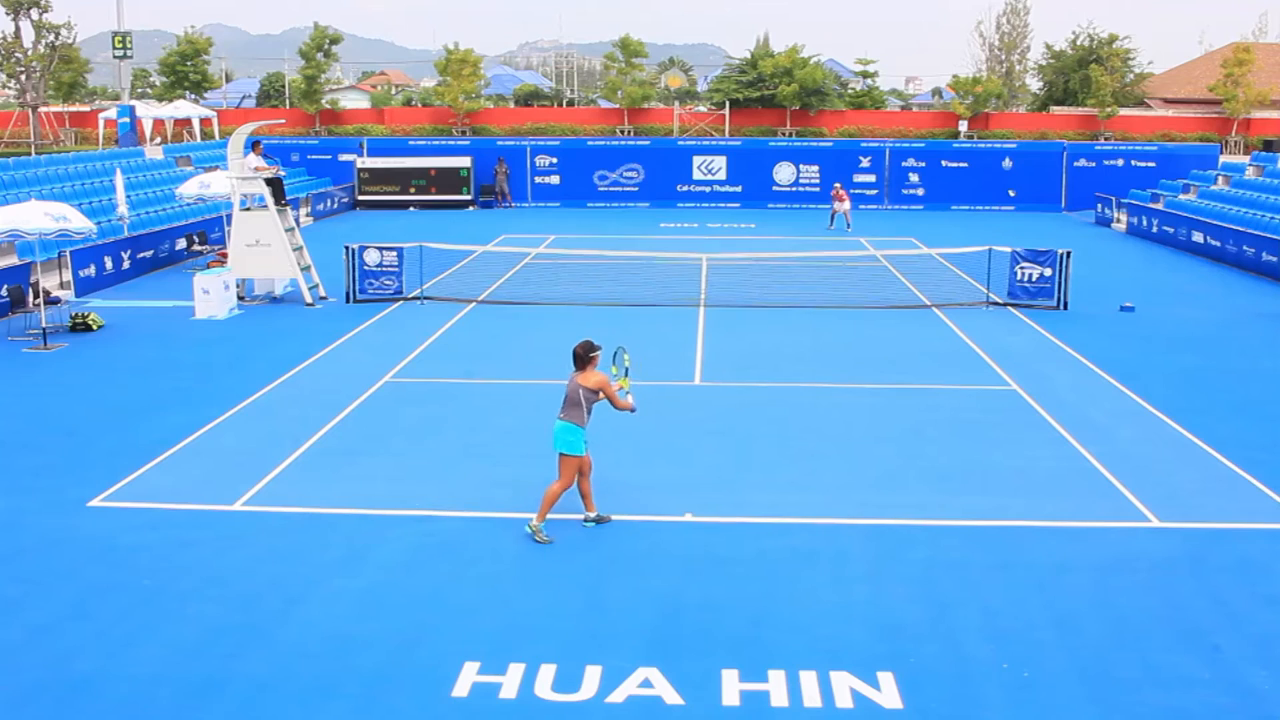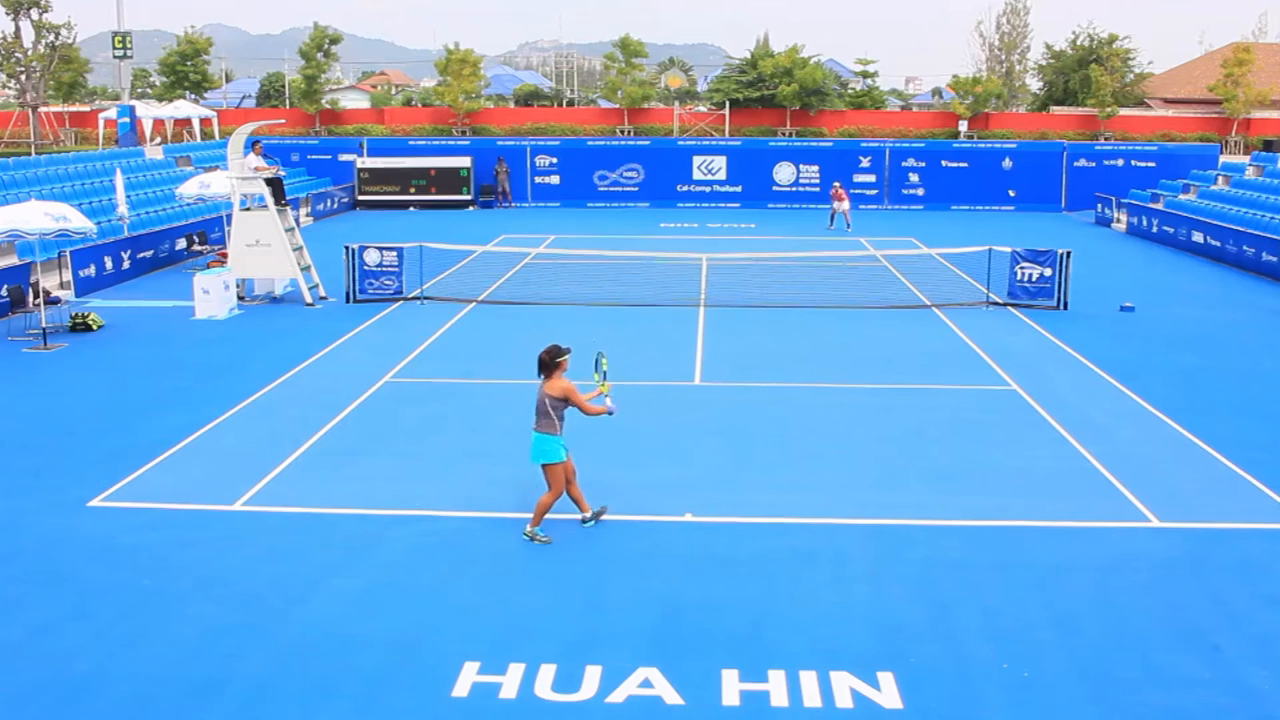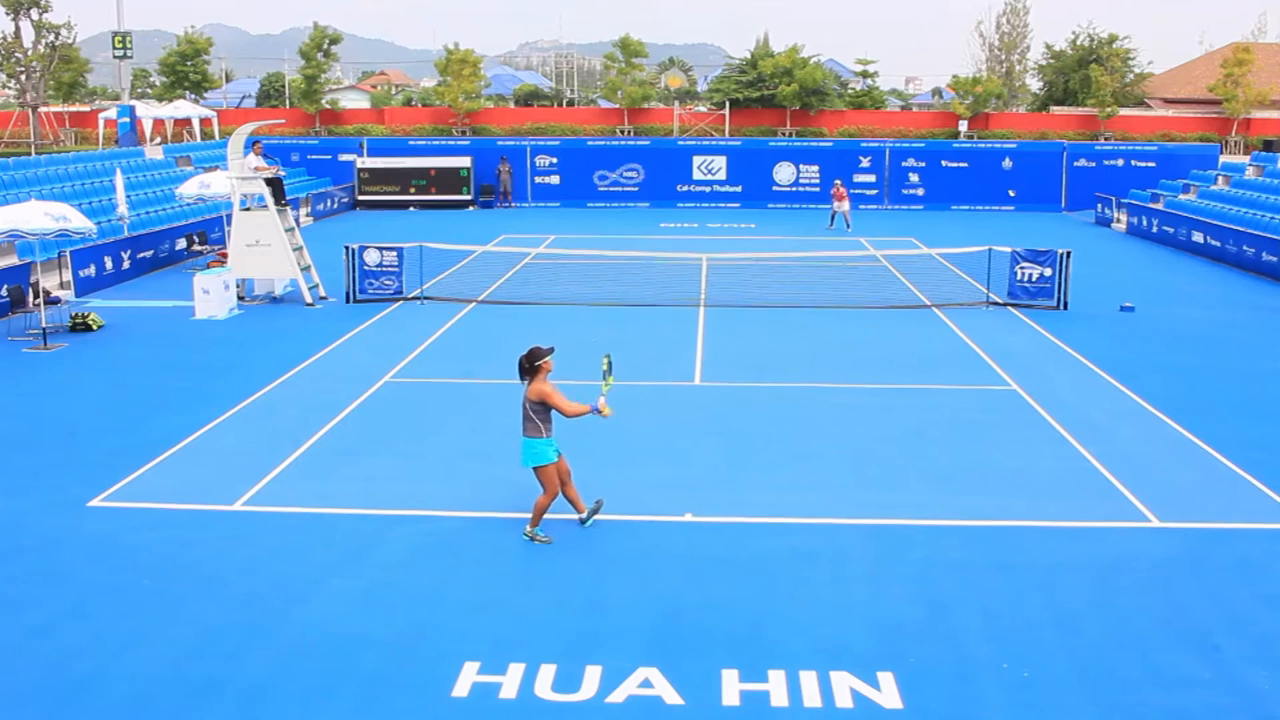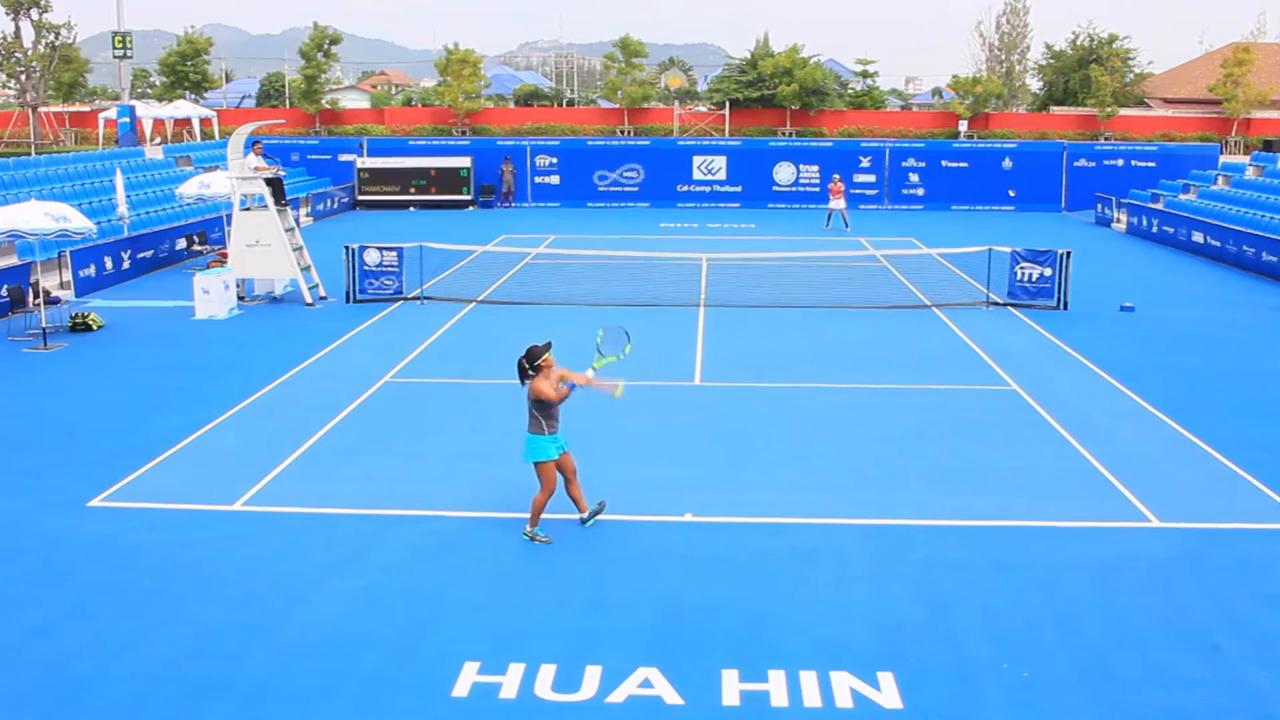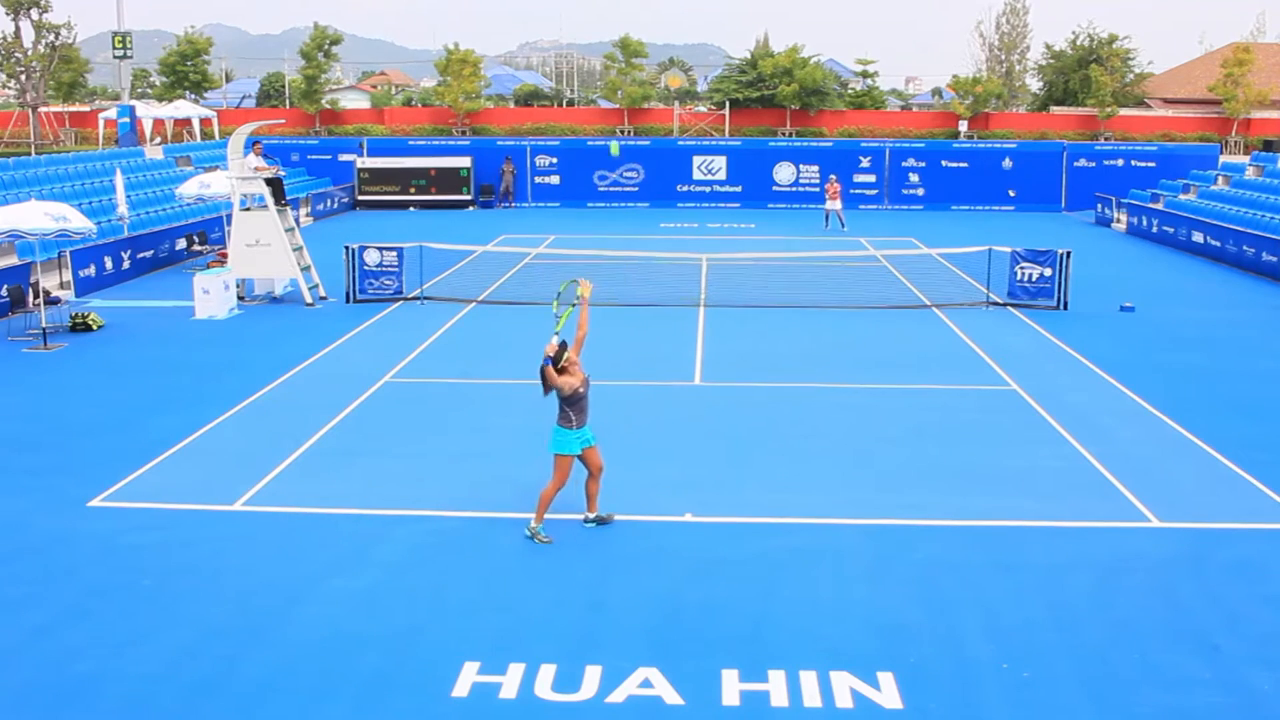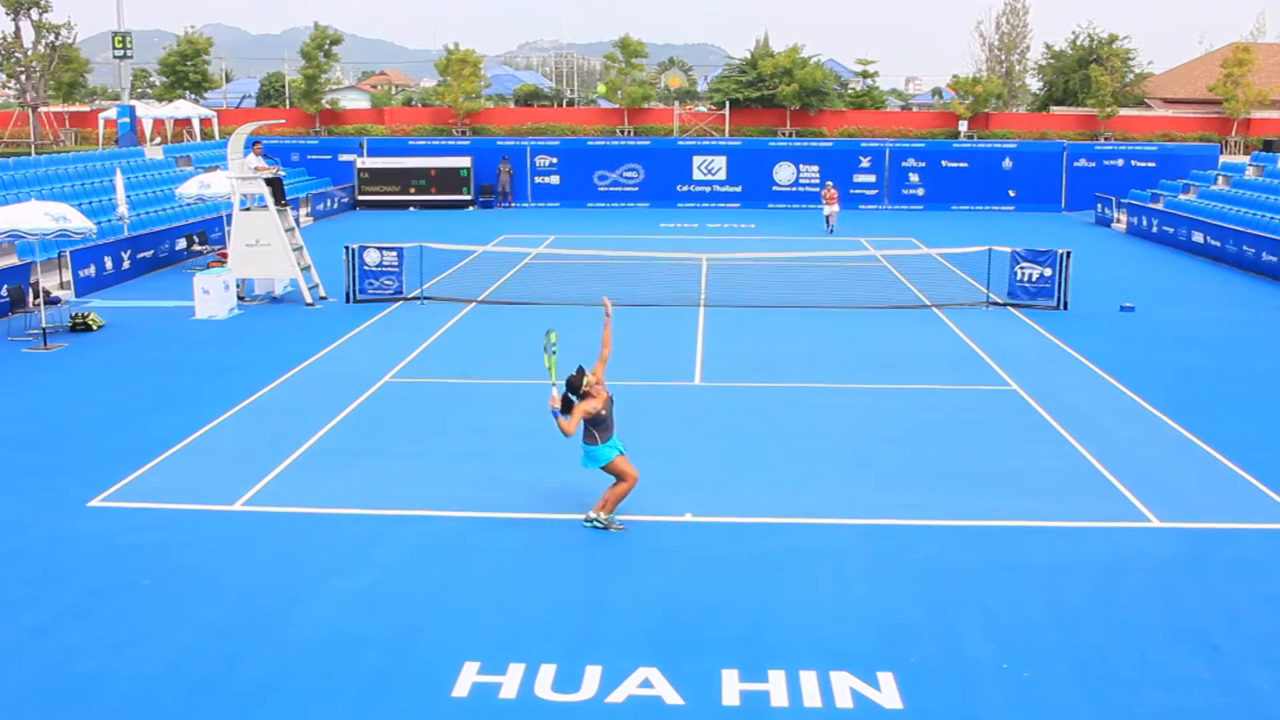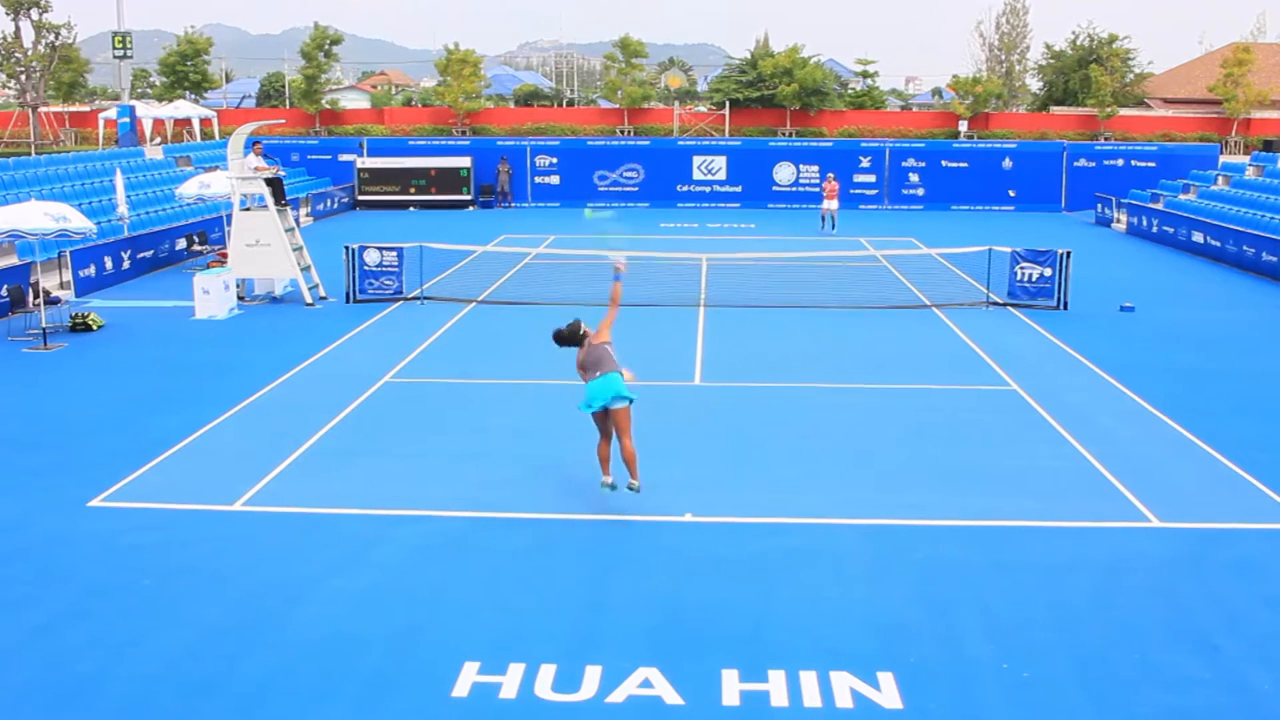
dt=0.4s
person 1, frame 1
left shoulder: (577, 375)
right shoulder: (599, 377)
right elbow: (617, 404)
left wrist: (613, 388)
right wrist: (631, 406)
left hip: (569, 429)
right hip: (571, 431)
left knee: (585, 471)
right knee: (565, 482)
left ankle: (591, 514)
right ankle: (536, 523)
person 1, frame 2
left shoulder: (550, 381)
right shoulder: (563, 384)
left elbow: (572, 401)
right elbow: (587, 410)
left wrist: (596, 393)
right wrist: (608, 408)
left hip: (551, 439)
right hip: (548, 441)
left knee: (570, 477)
right knee: (556, 490)
left ankle: (587, 514)
right ankle: (531, 529)
person 1, frame 3
left shoulder: (542, 383)
right shoulder: (541, 388)
left elbow: (565, 404)
right elbow: (567, 412)
left wrist: (595, 407)
right wrist: (595, 407)
left hip: (546, 442)
right hip: (537, 445)
left knee: (565, 478)
right knee: (552, 491)
left ankle: (584, 514)
right ankle: (531, 529)
person 1, frame 4
left shoulder: (555, 374)
right shoulder: (538, 386)
left elbow: (580, 379)
right elbow: (557, 398)
right wrist: (573, 384)
left hip: (554, 437)
right hip: (540, 441)
left knee: (571, 474)
right knee: (548, 488)
left ankle: (585, 513)
right ankle: (531, 529)
person 1, frame 5
left shoulder: (575, 366)
right shoulder: (565, 383)
left elbow: (582, 332)
right elbow: (551, 381)
left wrist: (584, 301)
right wrist: (548, 360)
left hip: (581, 431)
right hip: (567, 435)
left knee: (596, 469)
right knee: (559, 482)
left ankle: (591, 515)
right ankle: (534, 526)
person 1, frame 6
left shoulder: (598, 382)
right shoulder: (585, 406)
left elbow: (605, 350)
right elbow: (568, 431)
left wrist: (608, 317)
right wrist: (556, 412)
left hip: (609, 442)
right hip: (597, 448)
left knee: (625, 478)
right knee: (631, 477)
left ankle: (595, 514)
right ankle: (602, 516)
person 1, frame 7
left shoulder: (580, 358)
right shoulder: (598, 338)
right elbow: (614, 304)
right wrist: (618, 277)
left hip: (594, 393)
right hip: (612, 388)
left knee: (605, 438)
right knee: (625, 439)
left ankle: (606, 478)
right ankle: (633, 481)
